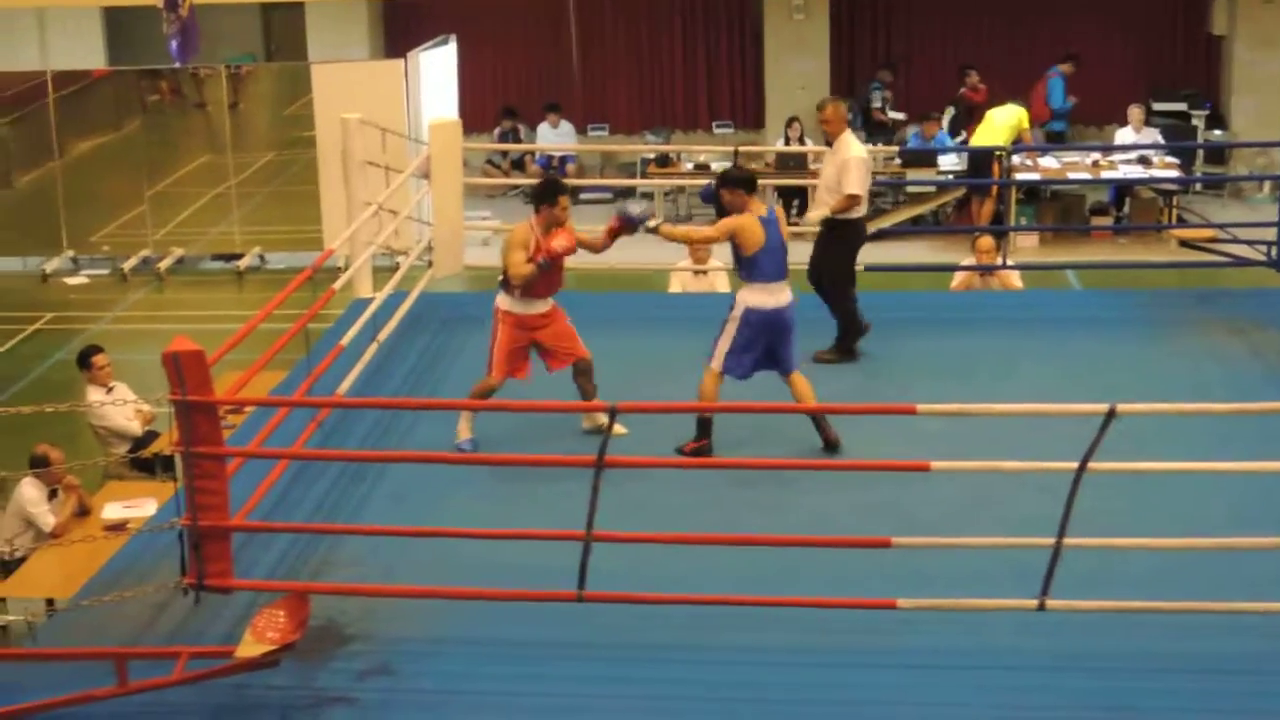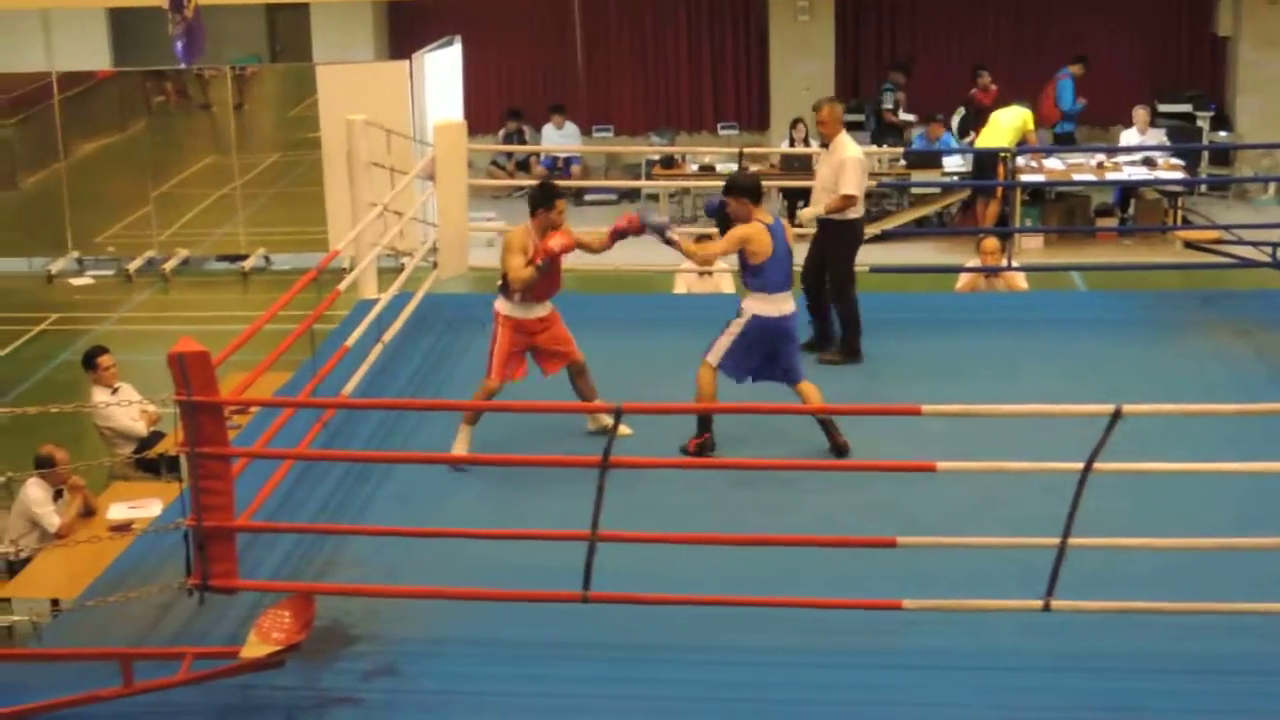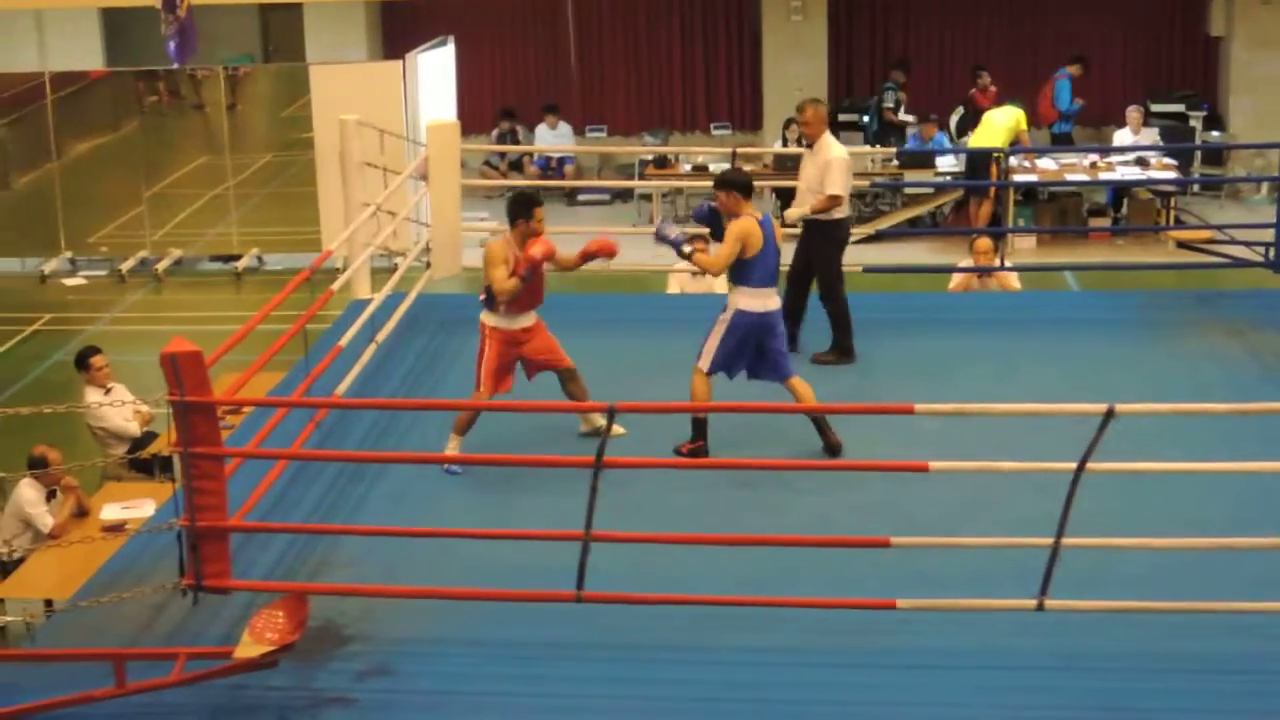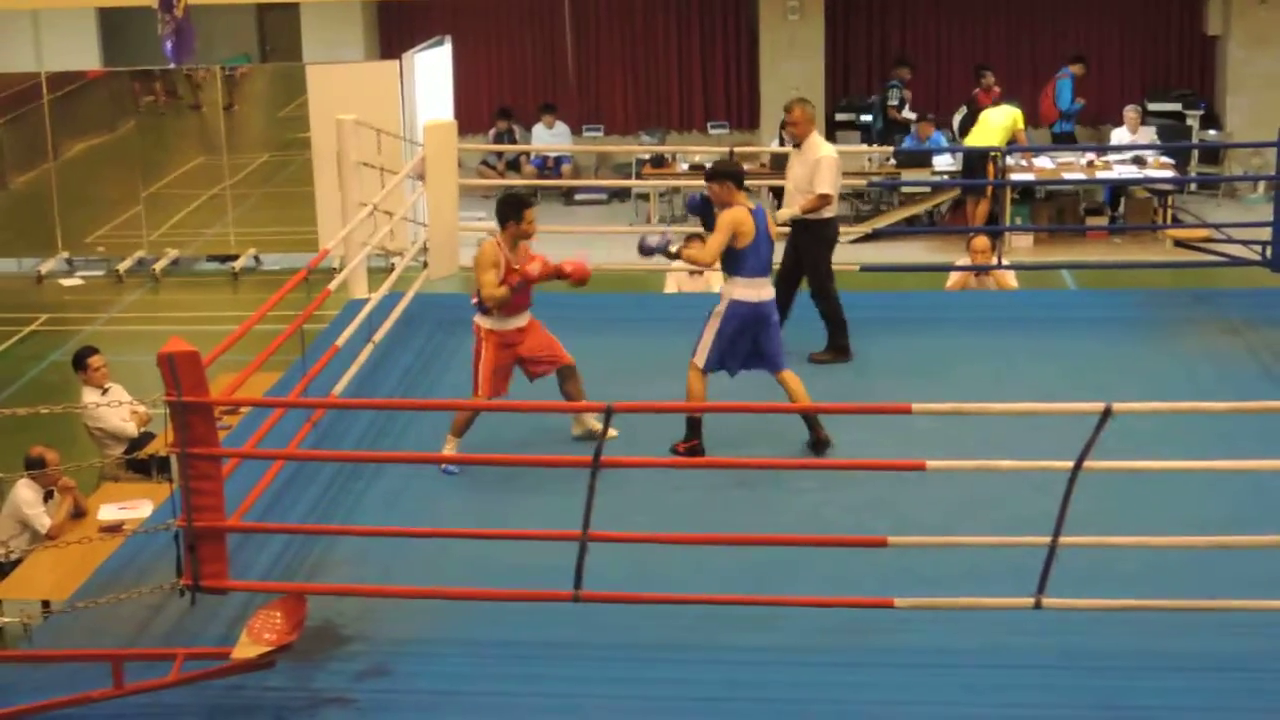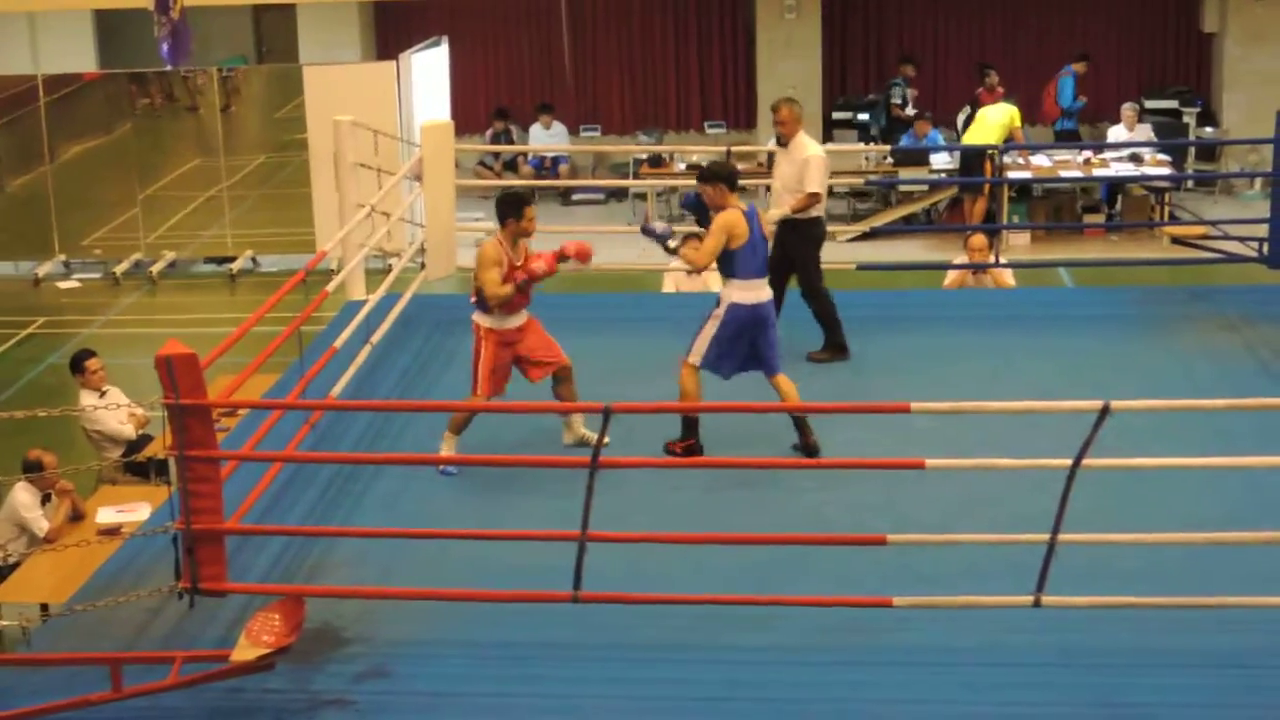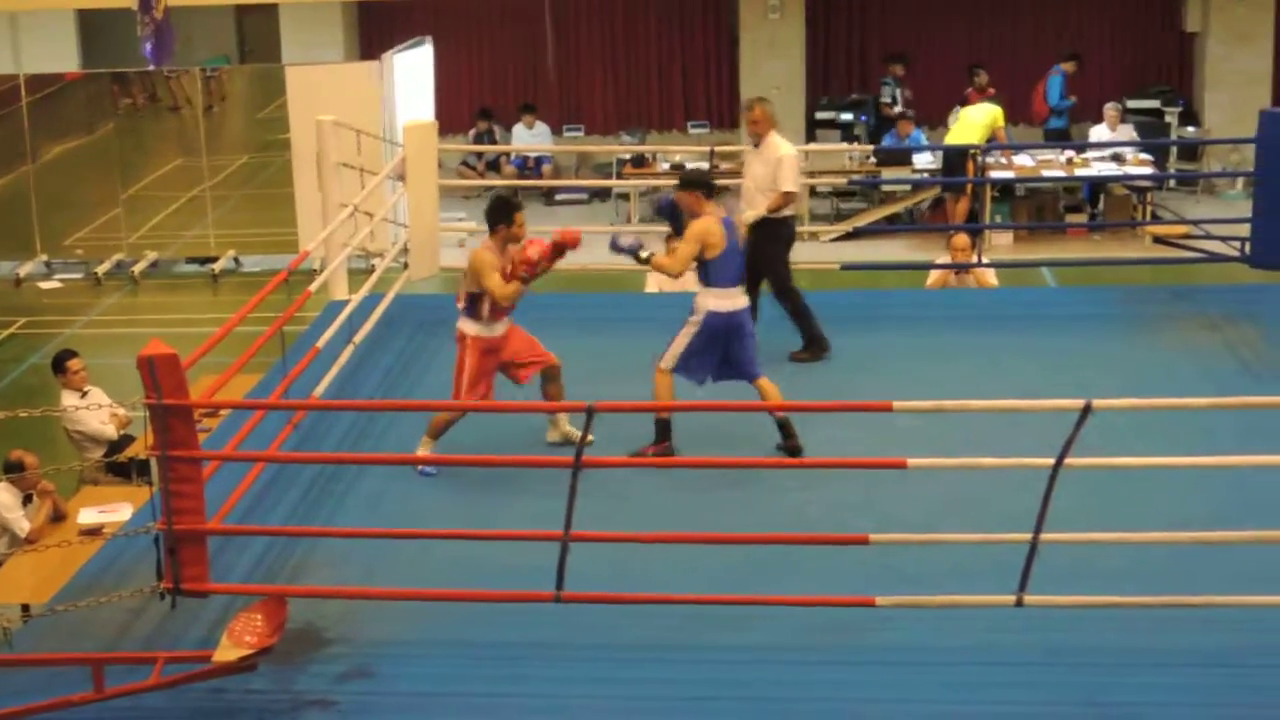
dt=0.1s
person 1, frame 1
left shoulder: (739, 223)
right shoulder: (778, 215)
left elbow: (693, 236)
left wrist: (655, 226)
right wrist: (723, 212)
left hip: (753, 306)
right hip: (782, 304)
left knee: (713, 371)
right knee: (790, 371)
left ankle: (702, 440)
right ankle: (826, 432)
person 1, frame 2
left shoulder: (746, 233)
right shoulder: (784, 227)
left elbow: (704, 254)
left wrist: (670, 236)
right wrist: (727, 221)
left hip: (757, 314)
right hip: (785, 313)
left knee: (709, 367)
right knee: (798, 380)
left ankle: (703, 437)
right ankle: (835, 437)
person 1, frame 3
left shoulder: (740, 226)
right shoulder: (770, 224)
left elbow: (716, 267)
left wrist: (684, 247)
left hip: (742, 310)
right hip: (771, 309)
left knee: (702, 372)
right knee: (788, 376)
left ankle: (698, 441)
right ankle: (828, 436)
person 1, frame 4
left shoulder: (732, 216)
right shoulder: (765, 214)
left elbow: (707, 258)
left wrist: (670, 248)
right wrist: (709, 220)
left hip: (738, 301)
right hip: (765, 300)
left knee: (697, 368)
right knee: (780, 368)
left ankle: (693, 440)
right ankle: (817, 432)
person 1, frame 5
left shoulder: (725, 219)
right shoulder: (755, 214)
left elbow: (701, 261)
left wrist: (671, 242)
right wrist: (705, 224)
left hip: (736, 303)
right hip: (762, 301)
left knee: (690, 365)
right knee: (774, 372)
left ankle: (690, 439)
right ankle: (807, 437)
person 1, frame 6
left shoulder: (700, 227)
right shoulder: (731, 223)
left elbow: (675, 269)
left wrist: (640, 253)
right wrist: (678, 226)
left hip: (711, 311)
right hip: (739, 309)
left knee: (664, 370)
right knee: (756, 376)
left ankle: (662, 442)
right ankle: (790, 438)
person 2, frame 1
left shoulder: (561, 228)
right shoulder: (520, 235)
left elbow: (594, 246)
right elbow: (516, 277)
left wrist: (613, 232)
right wrist: (547, 257)
left hip: (545, 309)
right hip: (513, 313)
left knee: (583, 362)
right knee: (495, 379)
left ankle: (594, 417)
right ankle: (465, 425)
person 2, frame 2
left shoulder: (559, 231)
right shoulder: (516, 238)
left elbow: (594, 246)
right elbow: (517, 281)
left wrist: (618, 233)
right wrist: (545, 258)
left hip: (543, 313)
right hip: (513, 317)
left knee: (577, 364)
right knee: (493, 383)
left ankle: (598, 418)
right ankle: (462, 439)
person 2, frame 3
left shoulder: (536, 242)
right shoulder: (497, 249)
left elbow: (561, 263)
right elbow: (501, 293)
left wrist: (589, 253)
right wrist: (530, 267)
left hip: (529, 323)
right hip: (499, 328)
left knee: (567, 368)
right knee: (483, 395)
left ankle: (591, 420)
right ankle: (452, 448)
person 2, frame 4
left shoulder: (524, 245)
right shoulder: (487, 252)
left elbow: (541, 271)
right elbow: (489, 299)
left wrist: (561, 270)
right wrist: (520, 280)
left hip: (523, 324)
right hip: (494, 331)
left knee: (567, 366)
right knee: (482, 398)
left ankle: (584, 423)
right ankle: (449, 448)
person 2, frame 5
left shoulder: (524, 243)
right shoulder: (490, 250)
left elbow: (540, 273)
right elbow: (494, 296)
left wrist: (563, 255)
right wrist: (526, 277)
left hip: (521, 322)
right hip: (493, 329)
left knee: (563, 368)
right knee: (482, 397)
left ankle: (574, 430)
right ankle: (447, 447)
person 2, frame 6
left shoulder: (511, 249)
right shoulder: (483, 257)
left elbow: (529, 273)
right elbow: (505, 297)
left wrist: (555, 252)
right wrist: (526, 272)
left hip: (502, 330)
right hip: (477, 337)
left knee: (551, 367)
right knee: (463, 405)
left ankle: (559, 429)
right ankle: (425, 449)
person 3, frame 1
left shoulder: (853, 154)
right shoulder: (833, 149)
left elbow: (853, 198)
left wrist: (823, 213)
right wrist: (822, 215)
left hip: (846, 228)
right hip: (832, 225)
left knee: (839, 286)
right knee: (817, 276)
left ankle: (845, 347)
right ankle: (854, 325)
person 3, frame 2
left shoulder: (850, 155)
right shoulder: (828, 150)
left elbow: (849, 199)
left wrist: (817, 211)
left hip: (843, 229)
right hip: (828, 226)
left knee: (841, 288)
right knee: (810, 278)
left ankle: (850, 349)
right ankle: (823, 336)
person 3, frame 3
left shoulder: (834, 155)
right shoulder: (811, 150)
left elbow: (835, 198)
left wrist: (802, 211)
left hip: (829, 229)
right hip: (813, 227)
left knee: (830, 290)
right knee: (796, 282)
left ankle: (843, 348)
right ankle: (787, 337)
person 3, frame 4
left shoulder: (823, 154)
right shoulder: (798, 150)
left elbow: (824, 197)
left wrist: (792, 211)
left hip: (818, 228)
right hip: (801, 226)
left knee: (822, 289)
right knee: (784, 282)
left ankle: (839, 347)
person 3, frame 5
left shoulder: (811, 153)
right shoulder: (782, 149)
left elbow: (814, 196)
left wrist: (784, 212)
right wrist: (776, 217)
left hip: (805, 227)
right hip: (787, 227)
left knee: (811, 287)
right knee: (773, 282)
left ankle: (836, 345)
person 3, frame 6
left shoulder: (783, 153)
right shoulder: (752, 150)
left elbow: (788, 195)
left wrist: (759, 212)
right wrist: (747, 216)
left hip: (775, 227)
right hip: (757, 227)
left knee: (782, 287)
right knee: (747, 284)
left ankle: (815, 342)
